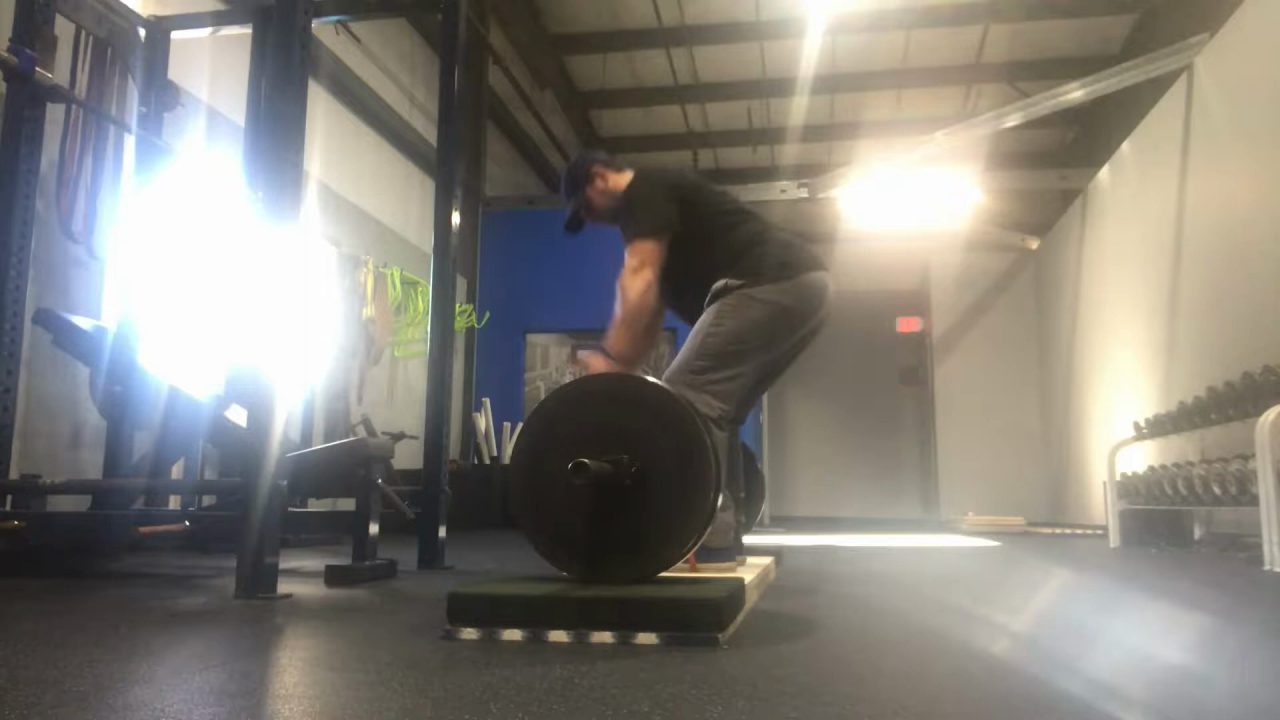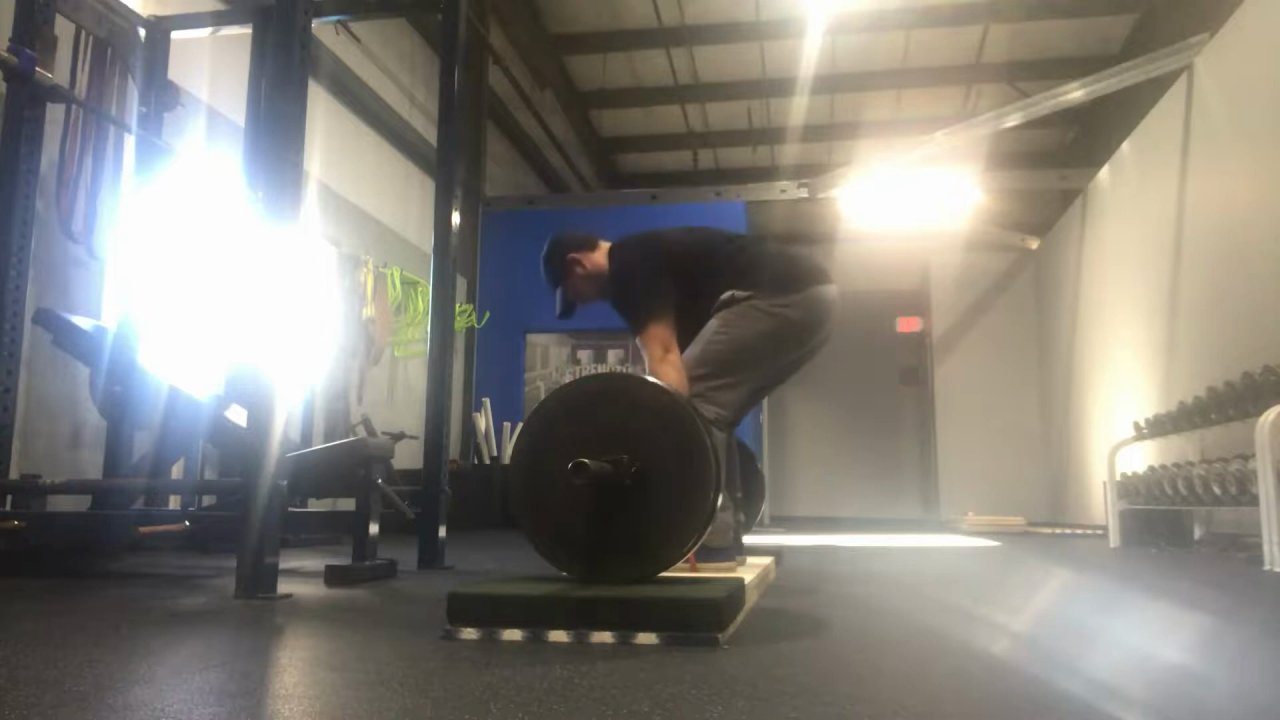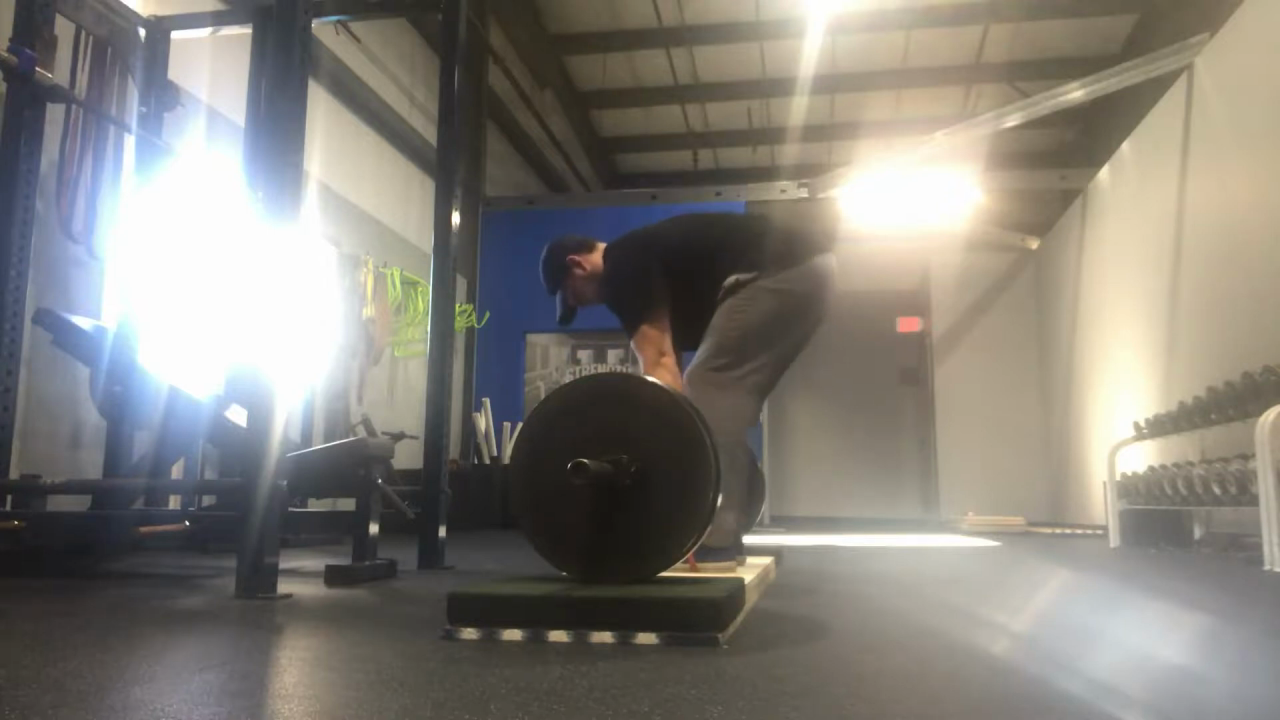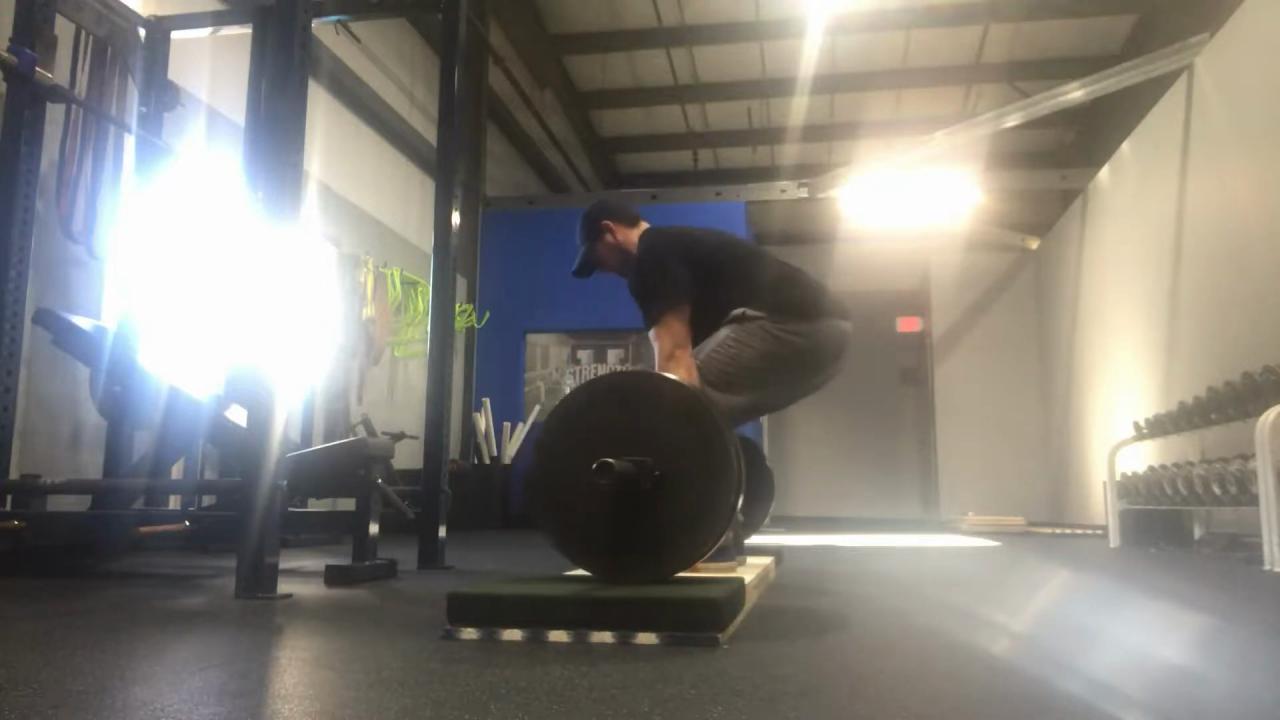
dt=0.5s
person 1, frame 1
left shoulder: (643, 193)
right shoulder: (663, 198)
left elbow: (640, 278)
right elbow: (656, 297)
left wrist: (611, 359)
right wrist: (627, 368)
left hip: (773, 285)
right hip: (804, 284)
left knee: (689, 399)
right knee: (713, 407)
left ankle: (710, 543)
right ankle: (722, 536)
person 1, frame 2
left shoulder: (629, 265)
right shoulder: (644, 257)
left elbow: (664, 357)
right elbow: (669, 356)
left hip: (783, 297)
right hip: (809, 296)
left knee: (691, 401)
right knee: (707, 405)
left ankle: (709, 542)
right ankle: (723, 538)
person 1, frame 3
left shoulder: (624, 265)
right shoulder: (642, 255)
left elbow: (659, 361)
right elbow: (667, 357)
left hip: (786, 270)
right hip: (809, 265)
left knee: (707, 391)
right knee: (721, 396)
left ankle: (712, 542)
right ankle: (724, 535)
person 1, frame 4
left shoulder: (653, 256)
right shoulder: (675, 247)
left elbow: (674, 354)
right elbow: (685, 351)
left hip: (792, 323)
right hip: (824, 326)
